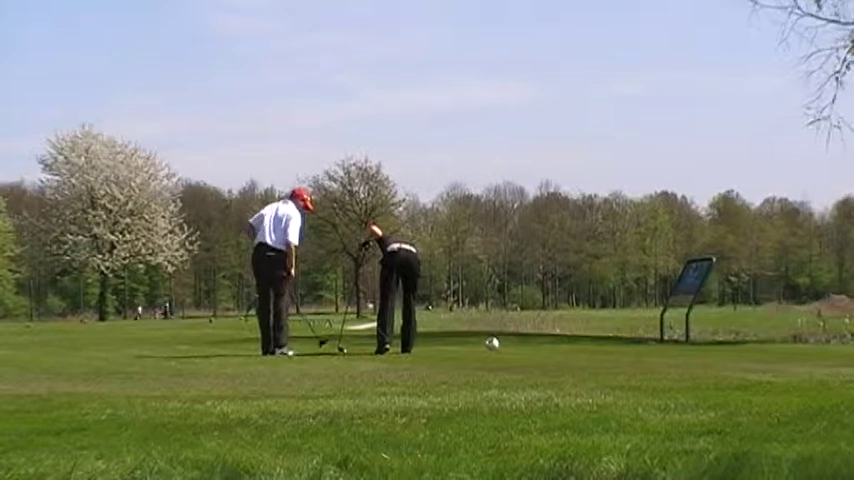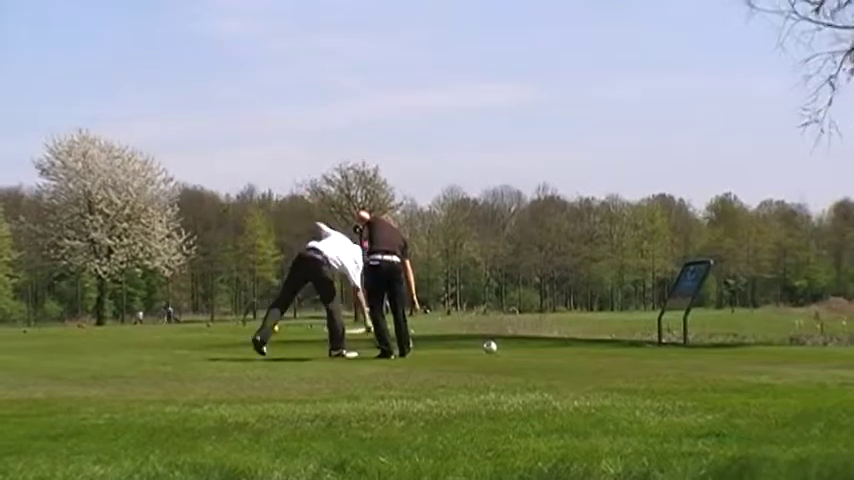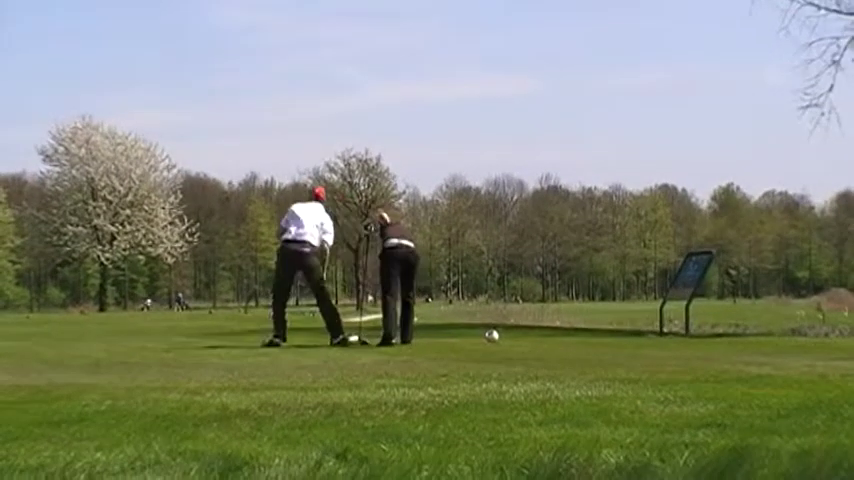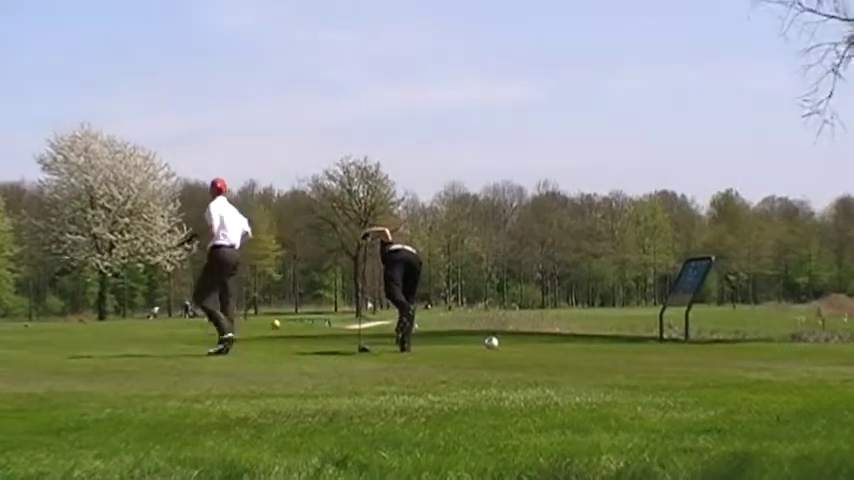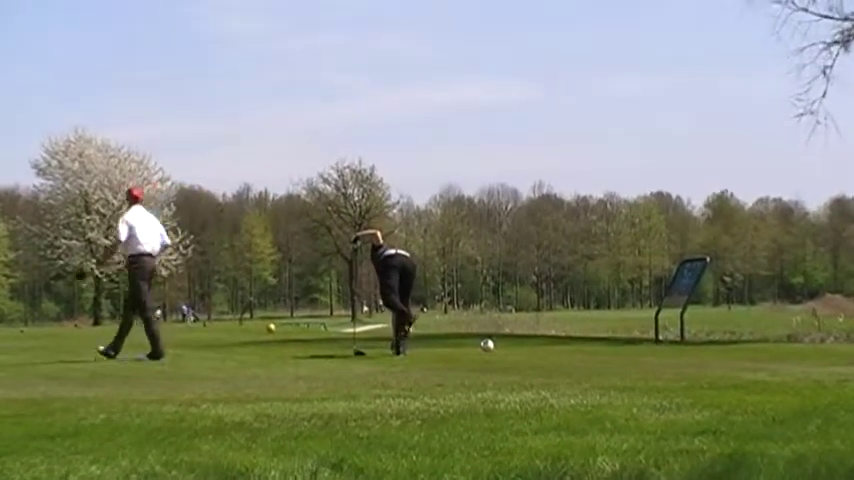
dt=1s
person 1, frame 1
left shoulder: (270, 207)
right shoulder: (294, 214)
left elbow: (250, 226)
right elbow: (290, 243)
right wrist: (291, 267)
left hip: (258, 253)
right hip: (276, 256)
left knee: (264, 299)
right knee: (281, 299)
left ankle: (267, 347)
right ankle: (279, 346)
person 1, frame 2
left shoulder: (340, 239)
right shoulder: (355, 256)
left elbow: (320, 225)
right elbow: (357, 289)
right wrist: (366, 316)
left hip: (304, 256)
right hip: (320, 263)
left knee: (284, 298)
right knee: (332, 304)
left ankle: (262, 336)
right ankle: (337, 348)
person 1, frame 3
left shoulder: (296, 207)
right shoulder: (325, 217)
left elbow: (280, 231)
right elbow: (325, 246)
right wrist: (323, 270)
left hip: (287, 249)
right hip: (307, 251)
left knee: (279, 295)
right knee: (321, 294)
left ankle: (278, 336)
right ankle: (337, 335)
person 1, frame 4
left shoulder: (214, 205)
right shoulder: (233, 209)
left elbow: (213, 230)
right elbow: (248, 233)
left hip: (219, 253)
right hip: (233, 254)
left knee: (201, 297)
right knee: (226, 299)
left ankle: (226, 331)
right ankle: (225, 342)
person 1, frame 5
left shoulder: (128, 217)
right shoulder: (151, 217)
left elbow: (119, 242)
right elbow: (166, 243)
left hip: (138, 263)
right hip: (151, 262)
left knee: (145, 308)
right knee: (130, 306)
left ankle: (157, 350)
right ankle: (115, 348)
person 2, frame 1
left shoulder: (386, 240)
left elbow: (373, 227)
left wrist: (370, 240)
left hip: (393, 254)
right hip: (412, 256)
left knee: (387, 301)
right knee: (409, 303)
left ankle: (384, 342)
right ankle: (407, 346)
person 2, frame 2
left shoulder: (377, 222)
right shoulder: (400, 236)
left elbow: (362, 214)
right elbow: (407, 268)
left wrist: (361, 225)
right wrist: (413, 295)
left hip: (375, 265)
right hip: (394, 266)
left knee: (376, 310)
right knee: (398, 310)
left ankle: (386, 350)
right ankle: (404, 348)
person 2, frame 3
left shoulder: (388, 225)
right shoulder: (408, 236)
left elbow: (383, 215)
left hip: (392, 250)
right hip: (411, 252)
left knee: (390, 294)
right knee: (408, 296)
left ankle: (389, 335)
right ankle: (407, 337)
person 2, frame 4
left shoulder: (388, 247)
left elbow: (385, 231)
right elbow: (404, 298)
left wrist: (368, 233)
left hip: (396, 257)
right hip: (414, 259)
left knee: (392, 289)
right knee: (409, 300)
left ankle: (406, 307)
right ankle: (405, 342)
person 2, frame 5
left shoulder: (378, 251)
left elbow: (377, 233)
left wrist: (358, 236)
left hip: (391, 262)
right hip: (409, 262)
left knee: (388, 296)
right knee: (403, 302)
left ankle: (407, 316)
right ankle: (400, 345)
